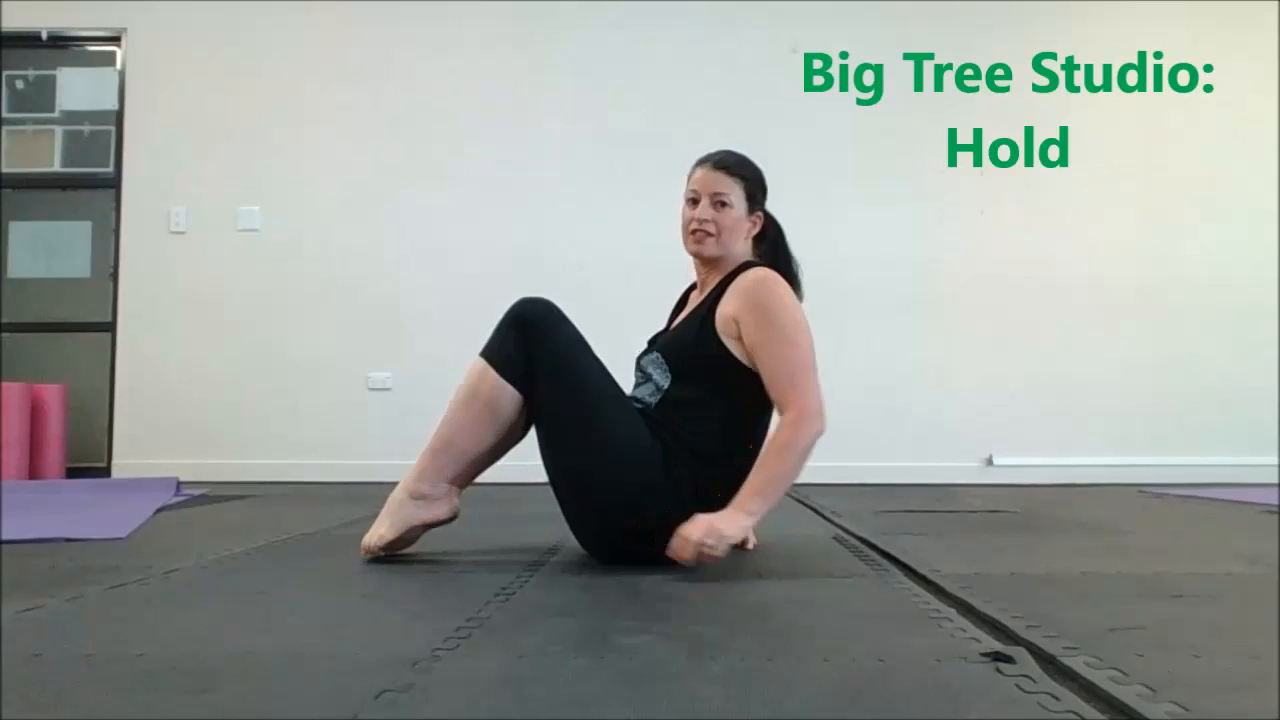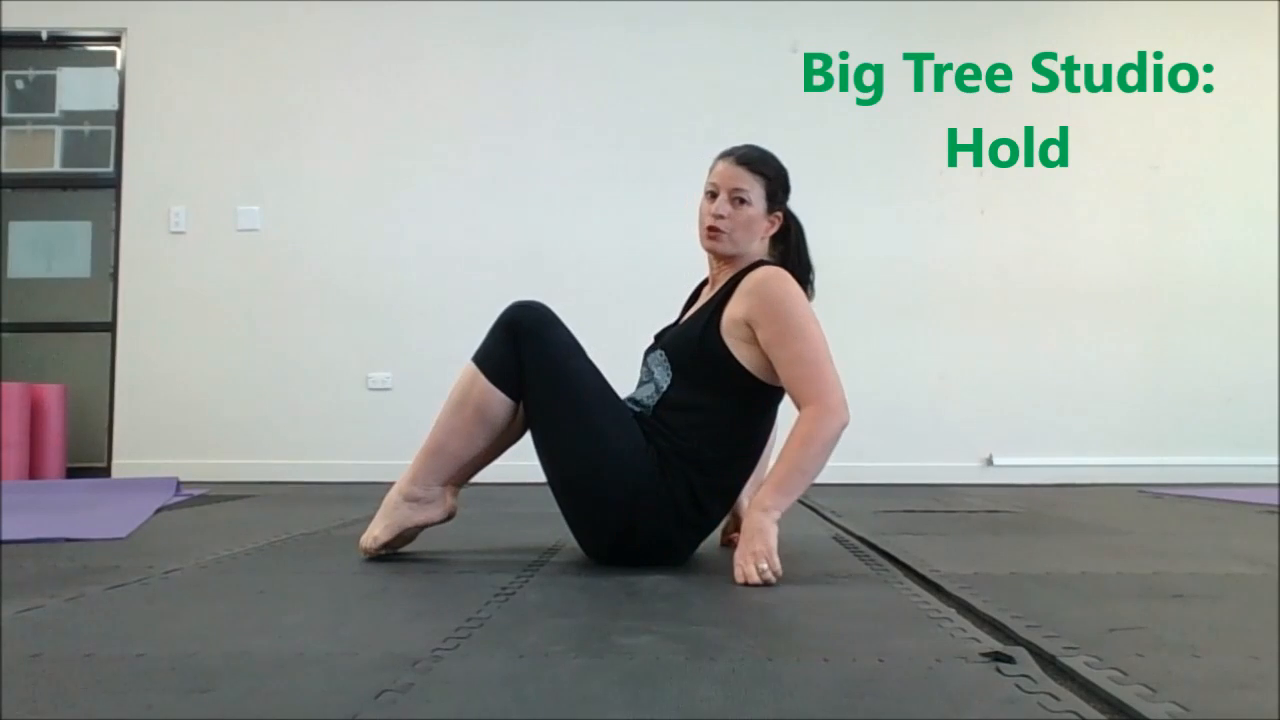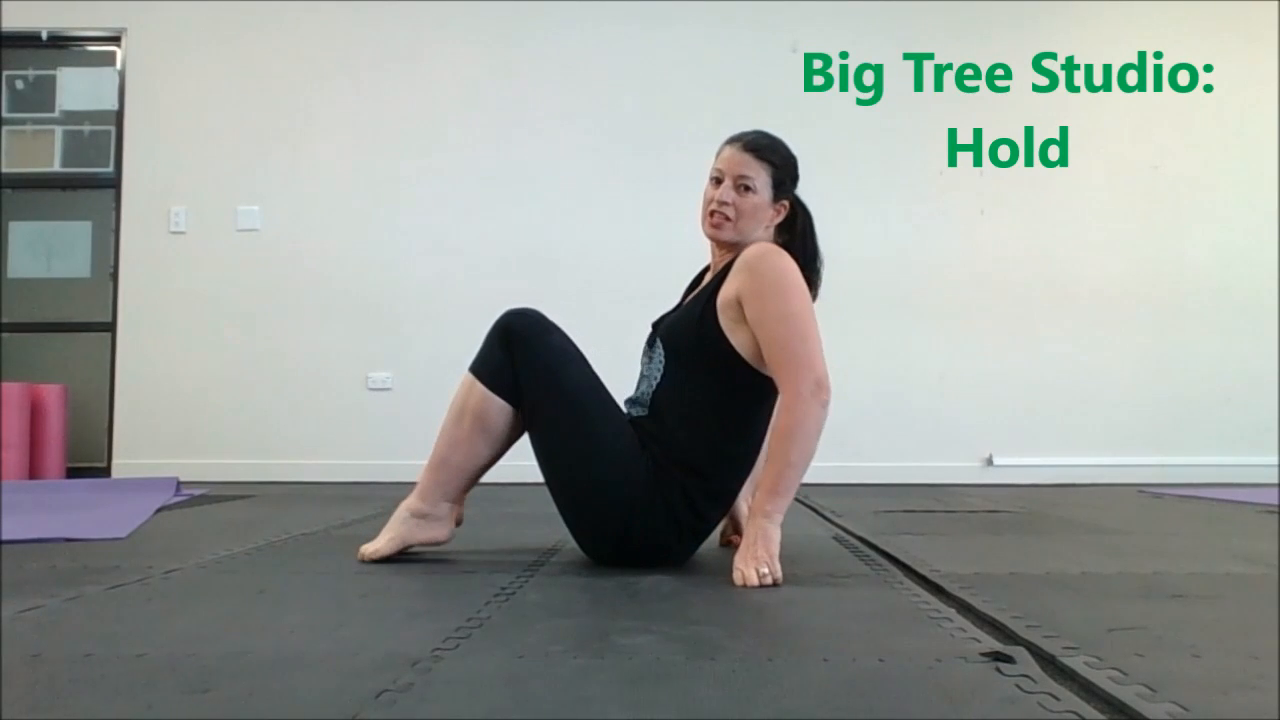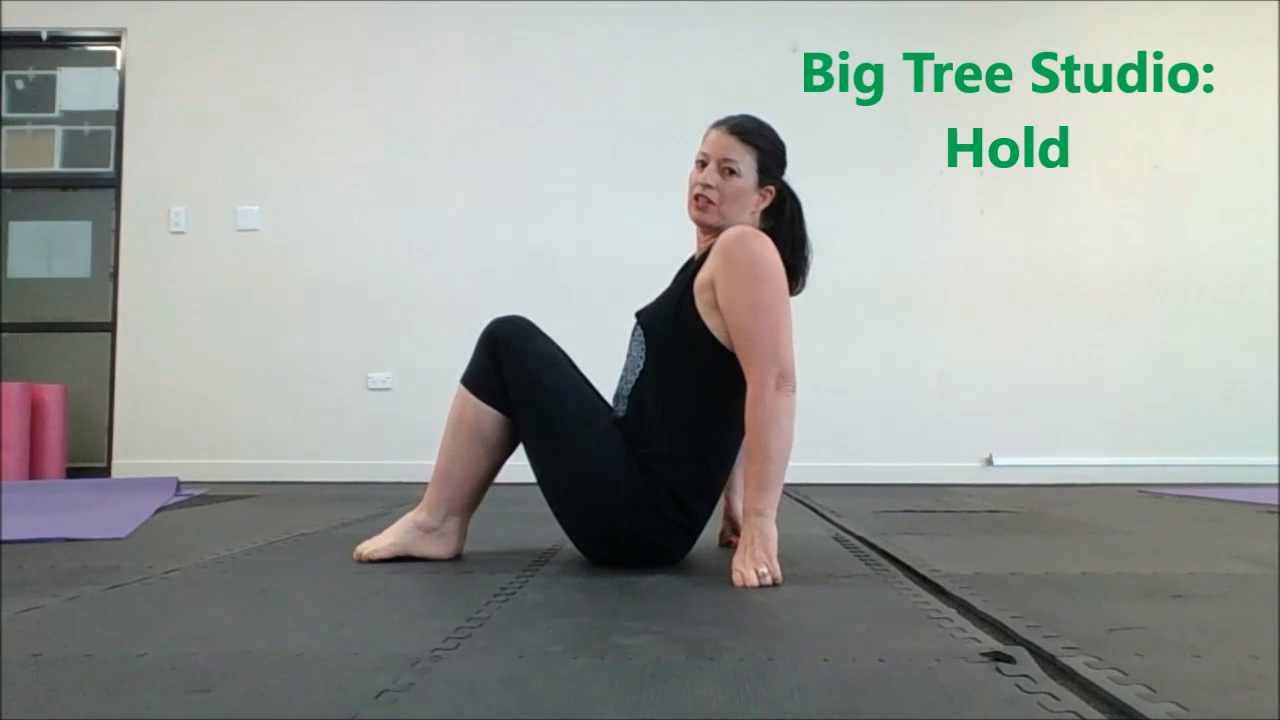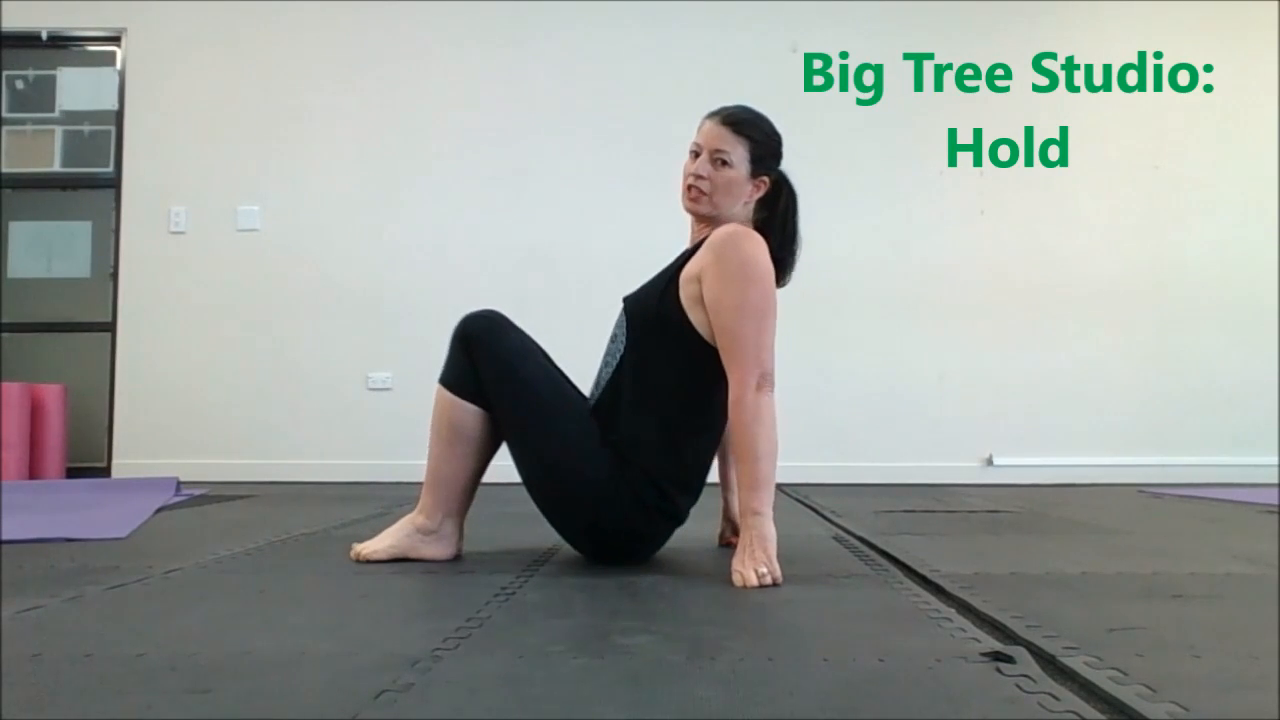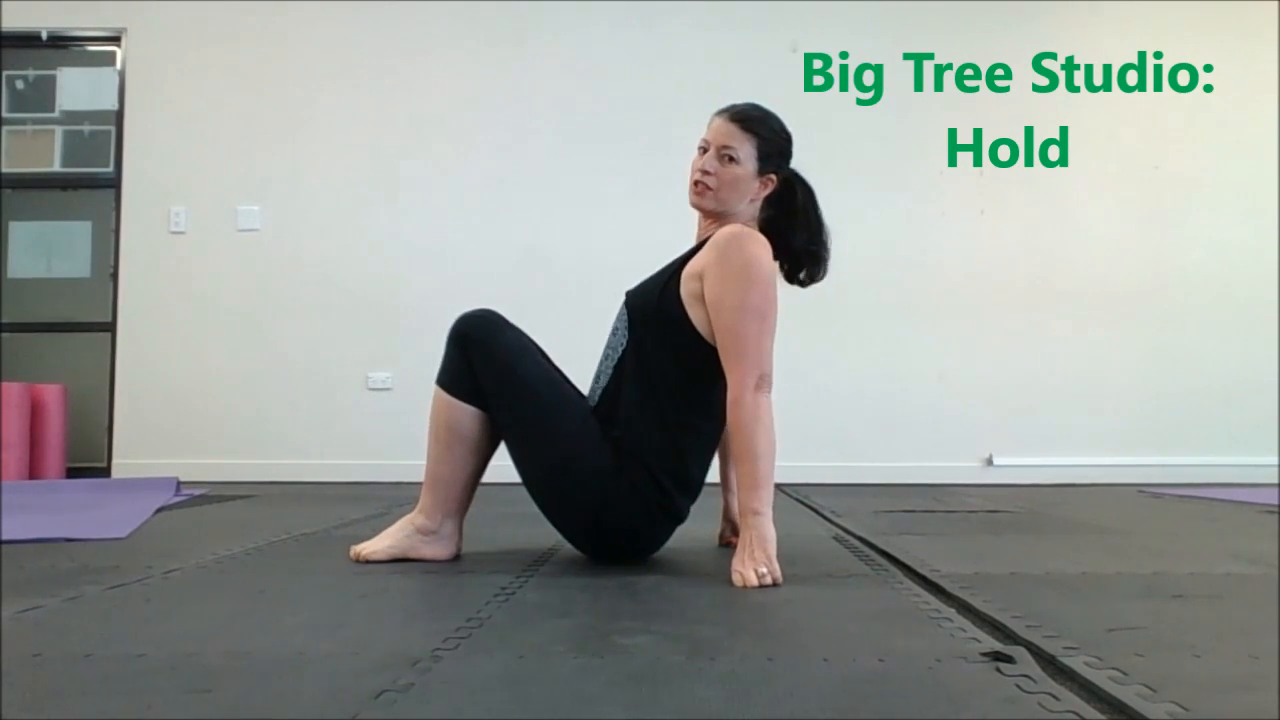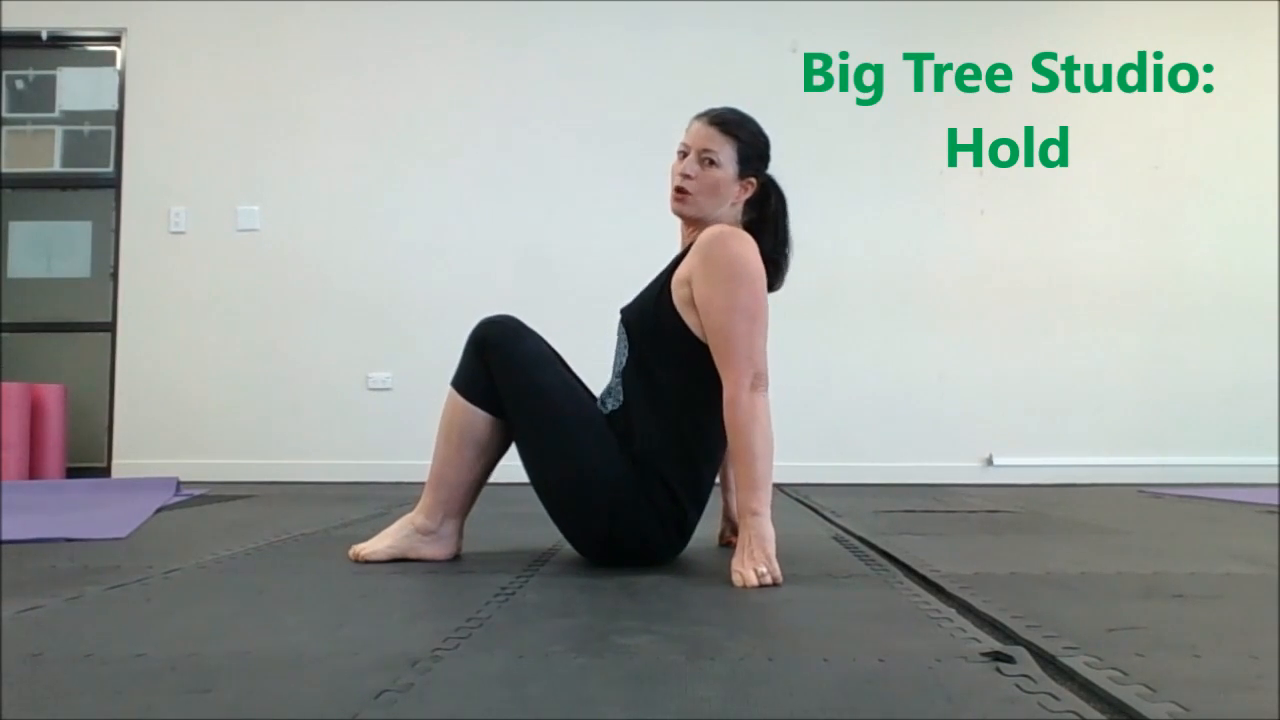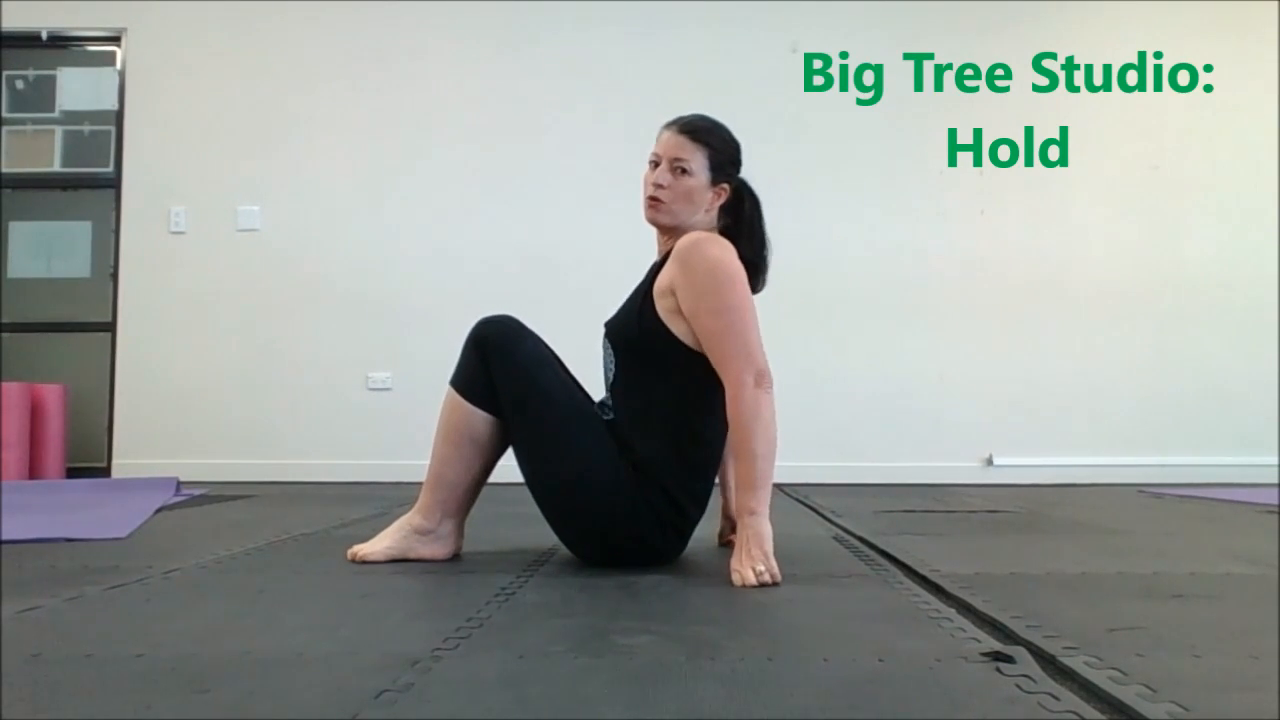
dt=0.3s
person 1, frame 1
left shoulder: (760, 291)
right shoulder: (696, 298)
left elbow: (804, 417)
left wrist: (737, 514)
right wrist: (740, 505)
left hip: (650, 508)
right hip: (639, 506)
left knee: (532, 324)
left ankle: (425, 491)
right ankle: (438, 487)
person 1, frame 2
left shoulder: (768, 289)
right shoulder: (712, 292)
left elbow: (827, 409)
right elbow: (741, 404)
left wrist: (763, 515)
right wrist: (739, 500)
left hip: (648, 513)
right hip: (639, 504)
left knee: (526, 327)
right knee: (532, 351)
left ankle: (419, 494)
right ankle: (434, 488)
person 1, frame 3
left shoulder: (766, 268)
right shoulder: (716, 277)
left elbow: (809, 392)
right elbow: (740, 396)
left wrist: (765, 522)
right wrist: (737, 503)
left hip: (646, 516)
right hip: (645, 509)
left knee: (522, 336)
right knee: (530, 355)
left ankle: (429, 509)
right ankle: (436, 501)
person 1, frame 4
left shoulder: (745, 249)
right shoulder: (707, 261)
left elbow: (774, 385)
right elbow: (722, 398)
left wrist: (760, 524)
right wrist: (733, 506)
left hip: (643, 515)
right hip: (639, 506)
left knee: (509, 343)
right knee: (513, 347)
left ankle: (436, 525)
right ankle: (443, 519)
person 1, frame 5
left shoulder: (736, 249)
right shoulder: (706, 254)
left elbow: (753, 386)
right elbow: (715, 390)
left wrist: (758, 525)
right wrist: (733, 508)
left hip: (619, 506)
right hip: (624, 497)
left knee: (482, 336)
right knee: (491, 342)
left ankle: (434, 528)
right ankle: (438, 522)
person 1, frame 6
left shoulder: (739, 249)
right shoulder: (714, 253)
left elbow: (751, 387)
right elbow: (721, 393)
left wrist: (758, 525)
right wrist: (733, 509)
left hip: (620, 504)
right hip: (626, 499)
left knee: (479, 336)
right knee: (485, 340)
left ankle: (433, 528)
right ankle: (438, 523)
person 1, frame 7
left shoulder: (725, 248)
right shoulder: (701, 257)
left elbow: (748, 387)
right elbow: (712, 395)
left wrist: (755, 525)
right wrist: (733, 509)
left hip: (635, 513)
right hip: (637, 506)
left knee: (499, 343)
right knee: (503, 346)
left ankle: (432, 528)
right ankle: (438, 524)
person 1, frame 8
left shoulder: (702, 255)
right shoulder: (679, 264)
left elbow: (752, 384)
right elbow: (714, 398)
left wrist: (756, 524)
right wrist: (732, 508)
left hip: (633, 518)
right hip: (636, 508)
left knee: (497, 343)
right knee: (501, 351)
left ankle: (430, 528)
right ankle: (438, 524)
